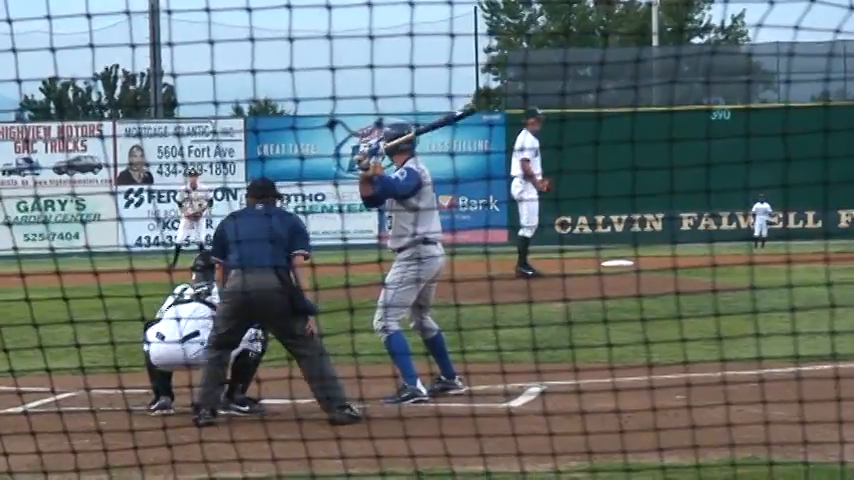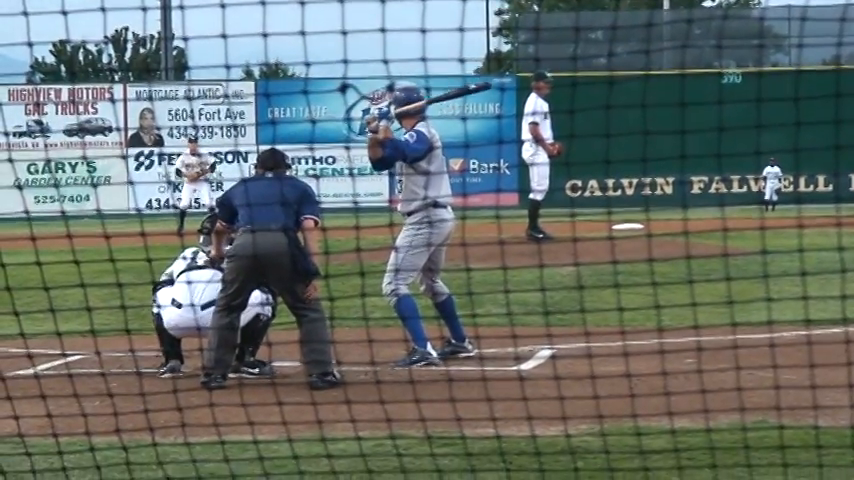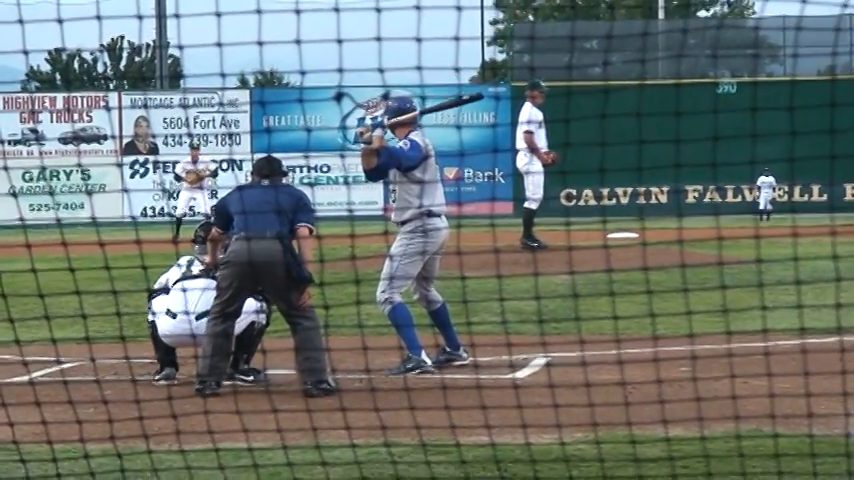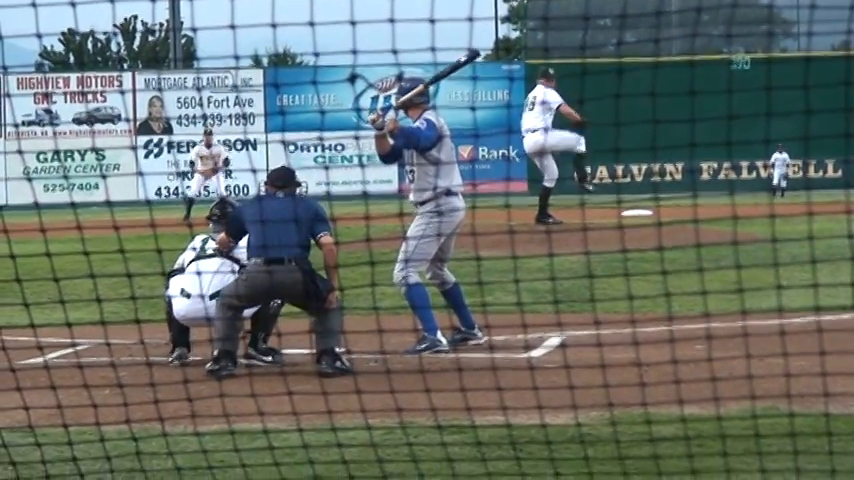
dt=1s
person 1, frame 1
left shoulder: (411, 171)
right shoulder: (405, 173)
left elbow: (390, 189)
right elbow: (371, 199)
left wrist: (374, 163)
right wrist: (365, 173)
left hip: (415, 256)
right hip: (428, 254)
left knee: (385, 321)
right knee: (421, 318)
left ankle: (413, 387)
right ankle: (450, 379)
person 1, frame 2
left shoulder: (422, 134)
right shoulder: (413, 137)
left elbow: (401, 152)
right elbow: (379, 162)
left wrist: (384, 127)
right wrist: (374, 135)
left hip: (425, 220)
right hip: (437, 218)
left knee: (394, 285)
right knee: (431, 281)
left ankle: (423, 350)
right ankle: (460, 342)
person 1, frame 3
left shoulder: (415, 143)
right shoulder: (406, 146)
left elbow: (392, 160)
right elbow: (372, 172)
left wrist: (378, 137)
right wrist: (367, 145)
left hip: (419, 229)
right hip: (431, 227)
left knee: (387, 293)
right knee: (425, 290)
left ankle: (417, 357)
right ankle: (455, 350)
person 1, frame 4
left shoulder: (429, 122)
right shoulder: (421, 126)
left elbow: (412, 139)
right elbow: (388, 155)
left wrist: (392, 125)
right wrist: (380, 130)
left hip: (436, 209)
right hip: (448, 207)
left knee: (405, 273)
right knee: (437, 269)
left ankle: (433, 337)
right ankle: (469, 329)
person 2, frame 1
left shoulder: (229, 222)
right shoulder: (290, 220)
left elbow: (221, 269)
right elbow: (298, 266)
left wrist: (226, 302)
right wrist: (307, 309)
left hip: (237, 289)
right hip: (276, 288)
left knee: (218, 348)
right knee: (309, 348)
left ankle: (205, 410)
right ankle: (338, 408)
person 2, frame 2
left shoulder: (238, 189)
right shoulder: (300, 187)
left elbow: (220, 228)
right elbow: (309, 227)
left wrist: (217, 251)
right wrist: (312, 272)
left hip: (244, 246)
right hip: (283, 246)
left knee: (226, 308)
right knee: (309, 309)
left ankle: (214, 373)
right ankle: (321, 373)
person 2, frame 3
left shoulder: (234, 196)
right shoulder: (295, 195)
left elbow: (215, 236)
right elbow: (303, 235)
left wrist: (212, 258)
right wrist: (305, 280)
left hip: (238, 252)
right hip: (277, 252)
left knee: (220, 316)
right knee: (303, 316)
left ankle: (208, 380)
right ankle: (315, 380)
person 2, frame 4
left shoulder: (249, 206)
right shoulder: (310, 206)
left elbow: (222, 243)
right elbow: (328, 245)
left wrist: (228, 248)
right wrist: (333, 287)
left hip: (256, 275)
right hip: (296, 275)
left knee: (226, 302)
right knee: (329, 304)
left ankle: (223, 360)
right ankle: (329, 358)
person 3, frame 1
left shoulder: (527, 137)
right shoulder: (528, 138)
right elbow: (525, 167)
left wrist: (539, 182)
right wrist: (538, 184)
left hip: (526, 185)
right hip: (526, 185)
left knee: (529, 225)
right knee: (529, 225)
left ankle: (523, 264)
right ankle: (521, 266)
person 3, frame 2
left shoulder: (540, 101)
right shoulder: (535, 101)
right elbow: (534, 130)
left wrist: (550, 144)
right wrist: (547, 148)
left hip: (540, 149)
right hip: (537, 149)
left knee: (540, 189)
right knee: (539, 189)
left ankle: (534, 227)
right ankle: (532, 228)
person 3, frame 3
left shoulder: (534, 111)
right shoulder: (530, 111)
right elbow: (528, 139)
left wrist: (544, 153)
right wrist: (541, 156)
left hip: (532, 158)
right hip: (531, 158)
left knee: (534, 197)
right knee: (534, 197)
left ankle: (528, 236)
right ankle: (527, 237)
person 3, frame 4
left shoulder: (532, 95)
right shoulder: (548, 92)
right elbow: (566, 111)
right wrist: (579, 119)
left hip: (529, 143)
right hip: (541, 138)
left knee: (551, 176)
right knee: (578, 140)
left ankle: (542, 214)
right ankle: (582, 179)
person 4, frame 1
left shoulder: (179, 290)
left elbow: (159, 320)
left hip: (161, 354)
right hip: (199, 349)
left knee: (151, 331)
right knee: (255, 334)
left ankle: (162, 397)
right ankle: (234, 399)
person 4, frame 2
left shoulder: (187, 254)
left elbow: (164, 281)
left hip: (174, 322)
right hip: (214, 319)
left knee: (160, 294)
right knee: (265, 298)
left ankle: (171, 361)
right ankle: (245, 361)
person 4, frame 3
left shoulder: (181, 262)
left elbow: (157, 290)
left hip: (169, 332)
left knee: (156, 301)
right knee: (260, 306)
left ankle: (166, 368)
right ankle: (239, 368)
person 4, frame 4
left shoulder: (197, 241)
right shoulder: (245, 240)
left elbow: (177, 270)
left hip: (185, 311)
left knee: (174, 281)
left ankle: (179, 348)
right ankle: (257, 347)
